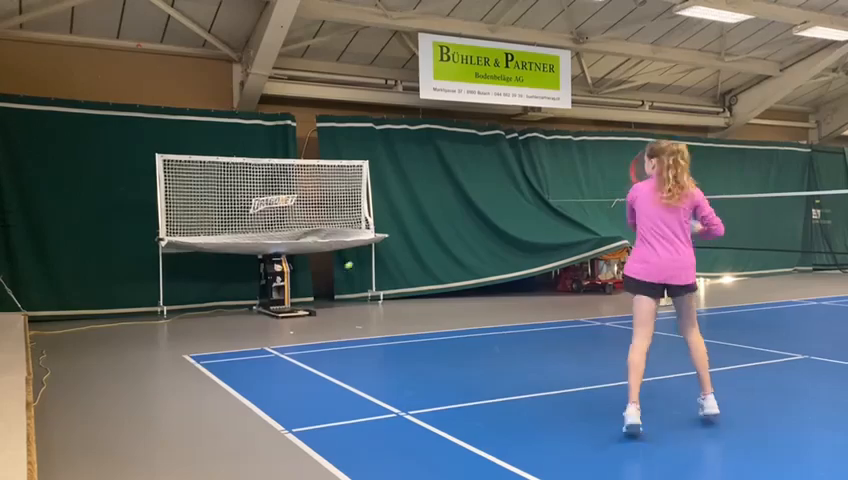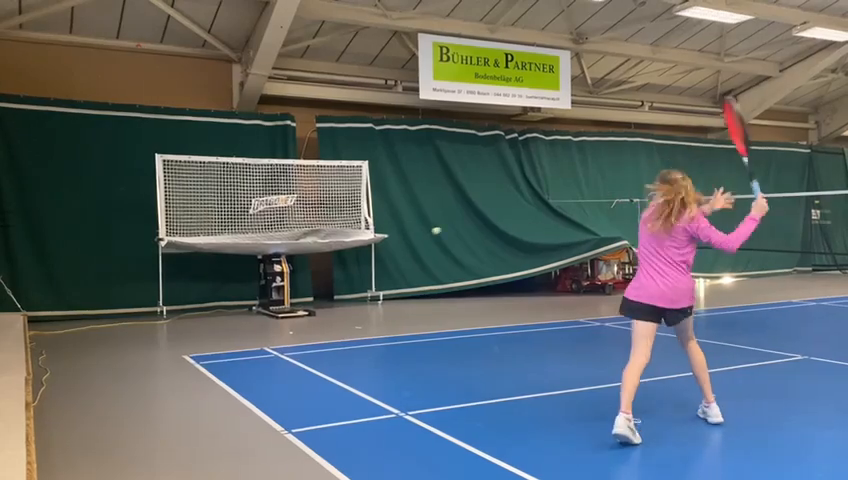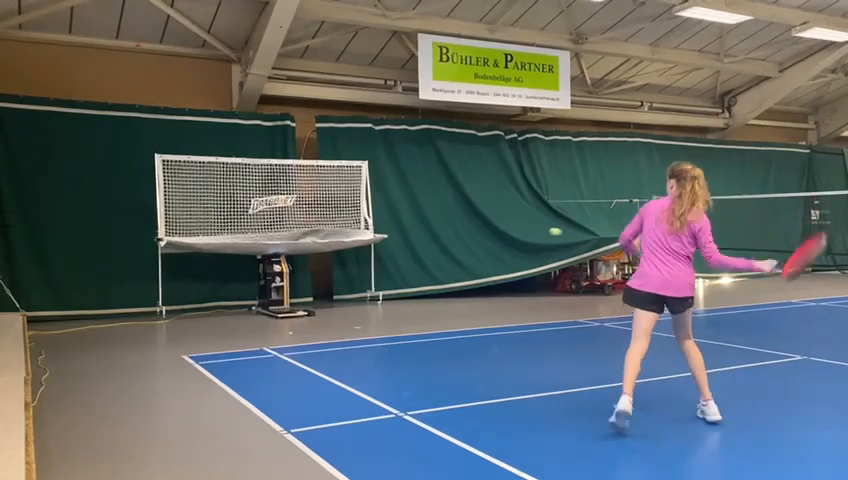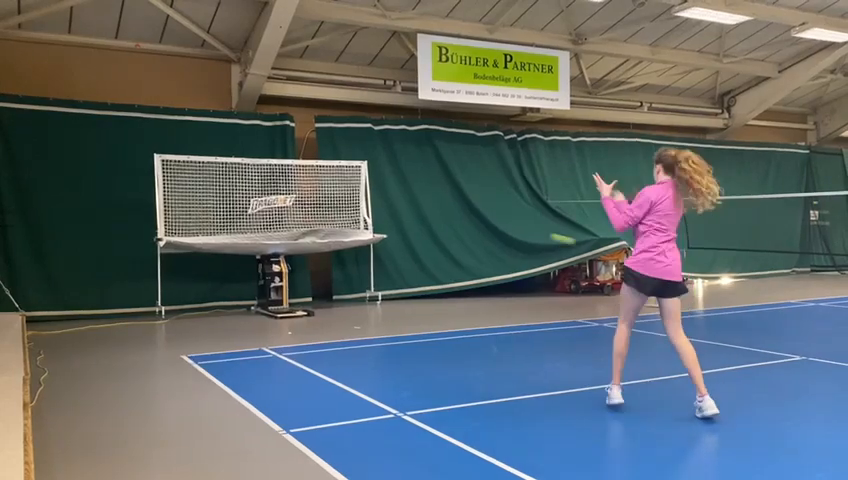
dt=0.2s
person 1, frame 1
left shoulder: (637, 190)
right shoulder: (690, 191)
right elbow: (717, 230)
right wrist: (697, 228)
left hip: (645, 271)
right hip: (681, 270)
left knee: (641, 339)
right knee: (691, 333)
left ankle: (633, 408)
right ankle: (708, 398)
person 1, frame 2
left shoulder: (647, 217)
right shoulder: (692, 219)
right elbow: (729, 245)
left wrist: (705, 208)
right wrist: (755, 215)
left hip: (643, 295)
right hip: (678, 295)
left knee: (638, 358)
right knee: (689, 344)
left ankle: (624, 416)
right ankle: (710, 405)
person 1, frame 3
left shoulder: (649, 208)
right shoulder: (698, 217)
left elbow: (625, 239)
right elbow: (714, 259)
left wrist: (633, 247)
right wrist: (754, 265)
left hip: (646, 285)
right hip: (680, 287)
left knee: (638, 346)
right knee: (686, 341)
left ankle: (626, 399)
right ankle: (707, 403)
person 1, frame 4
left shoulder: (650, 193)
right shoulder: (680, 196)
left elbow: (622, 224)
left wrist: (606, 196)
right wrist: (624, 204)
left hip: (643, 268)
right hip: (670, 272)
left knee: (624, 326)
right knee: (677, 335)
left ankle: (616, 388)
right ankle: (703, 398)
